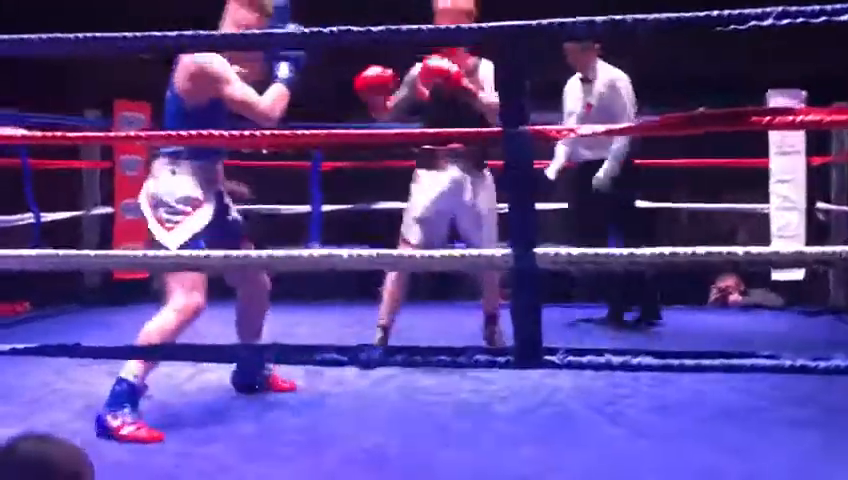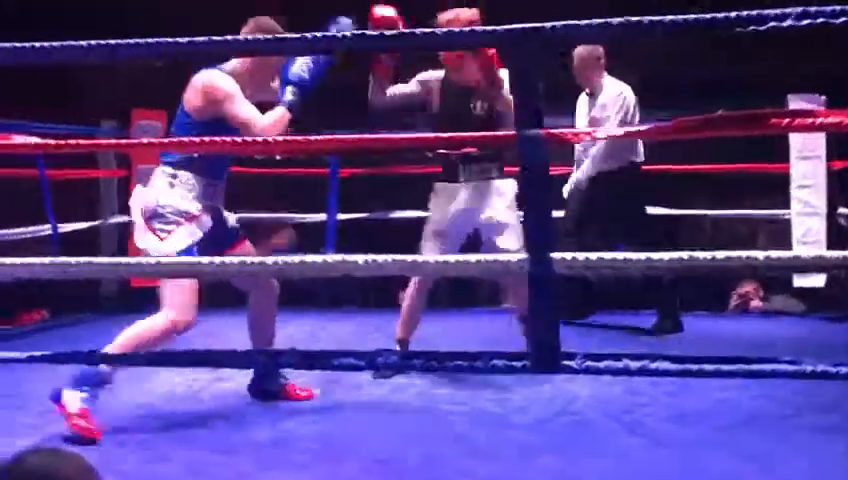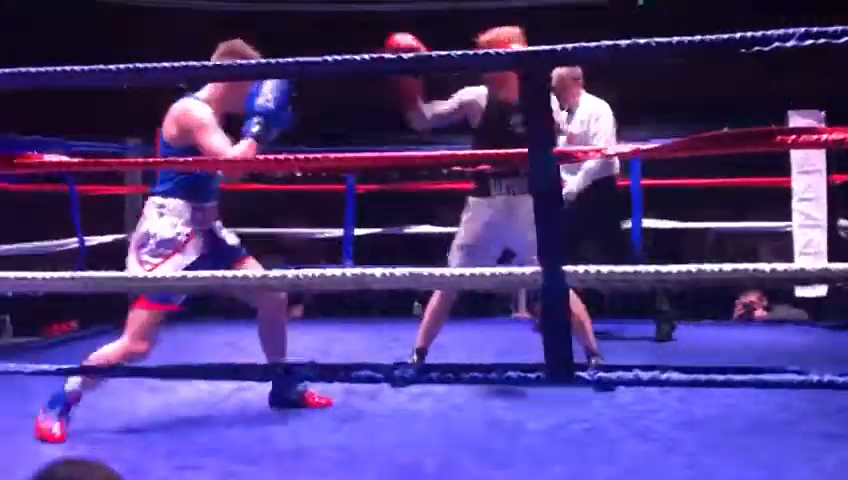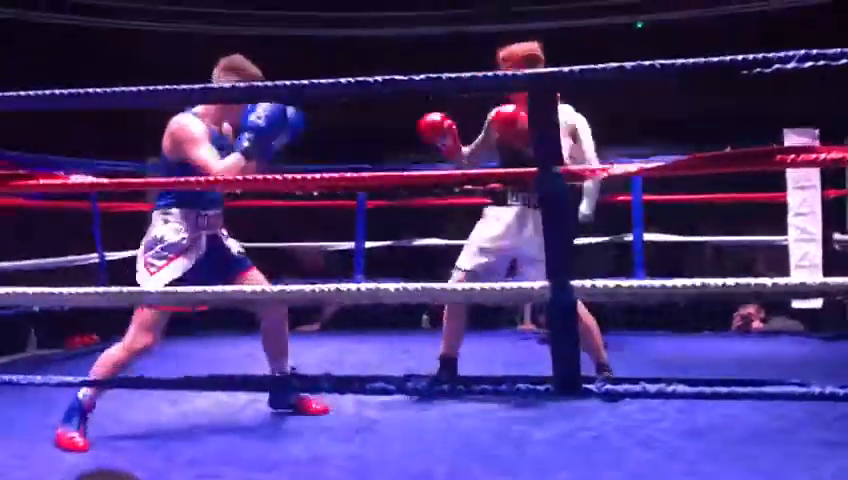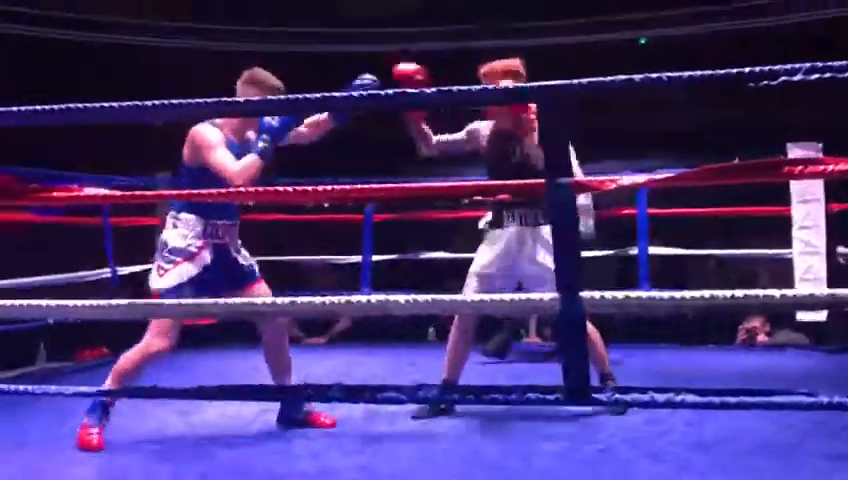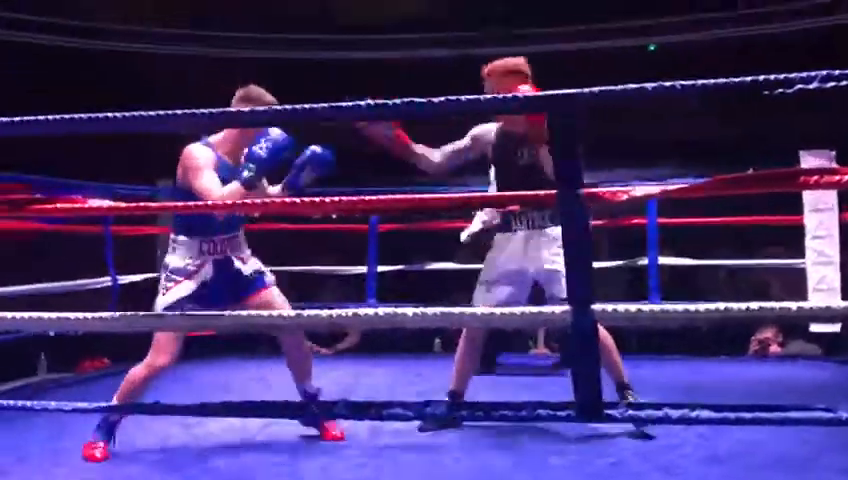
dt=0.2s
person 1, frame 1
left shoulder: (220, 63)
right shoulder: (204, 63)
left elbow: (255, 72)
right elbow: (267, 111)
right wrist: (289, 64)
left hip: (205, 193)
right hip: (178, 195)
left knee: (257, 284)
right knee: (188, 302)
left ankle: (250, 370)
right ankle: (119, 407)
person 1, frame 2
left shoulder: (237, 86)
right shoulder: (214, 83)
right elbow: (266, 133)
right wrist: (295, 91)
left hip: (205, 206)
right hip: (175, 205)
left knee: (265, 289)
right knee: (179, 316)
left ankle: (267, 378)
right ankle: (79, 388)
person 1, frame 3
left shoulder: (209, 115)
right shoulder: (192, 111)
right elbow: (232, 163)
left wrist: (268, 128)
right wrist: (260, 122)
left hip: (204, 228)
right hip: (169, 233)
left knee: (273, 300)
right knee: (137, 344)
left ankle: (285, 387)
right ankle: (58, 404)
person 1, frame 4
left shoulder: (223, 129)
right shoulder: (185, 126)
left elbow: (246, 173)
right elbow: (222, 176)
left wrist: (269, 142)
right wrist: (252, 138)
left hip: (213, 238)
right hip: (176, 242)
left knee: (274, 309)
right knee: (141, 339)
left ankle: (284, 392)
right ankle: (75, 416)
person 1, frame 5
left shoulder: (249, 136)
right shoulder: (204, 134)
left elbow: (303, 134)
right elbow: (238, 178)
left wrist: (344, 107)
right wrist: (267, 142)
left hip: (226, 247)
right hip: (188, 247)
left knee: (275, 325)
right knee: (158, 342)
left ankle: (292, 408)
right ankle: (98, 411)
person 1, frame 6
left shoulder: (252, 155)
right shoulder: (197, 155)
right elbow: (220, 204)
left wrist: (303, 169)
right wrist: (253, 168)
left hip: (236, 260)
right hip: (192, 267)
left knee: (292, 330)
right knee: (160, 360)
left ankle: (312, 409)
right ankle: (104, 429)
person 2, frame 1
left shoulder: (486, 71)
right shoulder: (421, 72)
left elbow: (498, 115)
right elbow: (386, 114)
left wrist: (463, 87)
right wrist: (376, 101)
left hip: (473, 175)
right hip: (432, 174)
right knee: (407, 252)
left ankle: (491, 324)
right ankle: (382, 335)
person 2, frame 2
left shoulder: (500, 78)
right shoulder: (432, 82)
left elbow: (516, 123)
right elbow: (379, 99)
left wrist: (491, 79)
right wrist: (383, 49)
left hip: (494, 187)
right hip: (451, 190)
right knee: (425, 272)
right ankle: (399, 349)
person 2, frame 3
right shoulder: (474, 99)
right elbow: (421, 120)
right wrist: (409, 78)
left hip: (529, 203)
right hip: (485, 205)
left ankle: (594, 357)
right ankle: (418, 357)
person 2, frame 4
left shoulder: (562, 115)
right shoulder: (498, 119)
right elbow: (467, 161)
left wrist: (527, 141)
right wrist: (447, 143)
left hip: (542, 216)
right hip: (502, 215)
right knee: (458, 286)
left ankle: (604, 371)
right ankle: (447, 367)
person 2, frame 5
left shoulder: (542, 124)
right shoulder: (482, 131)
right elbow: (430, 147)
left wrist: (523, 122)
right wrist: (413, 107)
left hip: (540, 233)
right hip: (501, 234)
right knee: (464, 314)
left ankle: (608, 381)
person 2, frame 6
left shoulder: (552, 127)
right shoulder: (487, 135)
left elbow: (559, 175)
right elbow: (435, 163)
left wrist: (539, 132)
right wrist: (394, 139)
left hip: (550, 237)
right hip: (509, 240)
right knee: (475, 323)
left ankle: (625, 393)
right ankle: (454, 404)
person 3, frame 1
left shoulder: (615, 81)
right shoulder: (572, 85)
left wrist: (610, 168)
right wrist: (558, 161)
left hip: (610, 170)
right hip: (584, 169)
left knee: (627, 235)
right knee: (586, 235)
left ankle: (649, 306)
right ankle: (616, 301)
person 3, frame 2
left shoulder: (619, 94)
right shoulder: (583, 99)
left elbow: (610, 139)
left wrist: (584, 173)
right wrist: (574, 178)
left hip: (620, 178)
right hip: (593, 180)
left knee: (638, 244)
right knee: (574, 237)
left ankle: (668, 313)
right ankle: (574, 305)
person 3, frame 3
left shoulder: (597, 109)
right shoulder: (562, 115)
left elbow: (601, 153)
left wrist: (577, 182)
right wrist: (563, 186)
left hip: (596, 190)
right hip: (574, 192)
left knee: (617, 254)
right knee: (563, 254)
left ankle: (661, 311)
person 3, frame 4
left shoulder: (574, 122)
right shoulder: (540, 125)
left elbow: (591, 164)
left wrist: (590, 201)
right wrist: (521, 196)
left hip: (569, 198)
right hip: (547, 200)
left knee: (561, 259)
right knee: (550, 260)
right ankle: (560, 325)
person 3, frame 5
left shoulder: (553, 139)
right shoulder: (520, 140)
left elbow: (574, 178)
right elbow: (511, 185)
left wrist: (584, 217)
right wrist: (494, 213)
left hip: (545, 216)
right hip: (526, 216)
left ankle: (505, 340)
right ankle: (571, 341)
person 3, frame 6
left shoulder: (531, 149)
right shoulder: (501, 151)
left elbow: (545, 192)
right wrist: (478, 223)
left hip: (521, 229)
right hip: (502, 228)
left knee: (501, 292)
left ankle: (485, 355)
right ankle: (563, 341)
